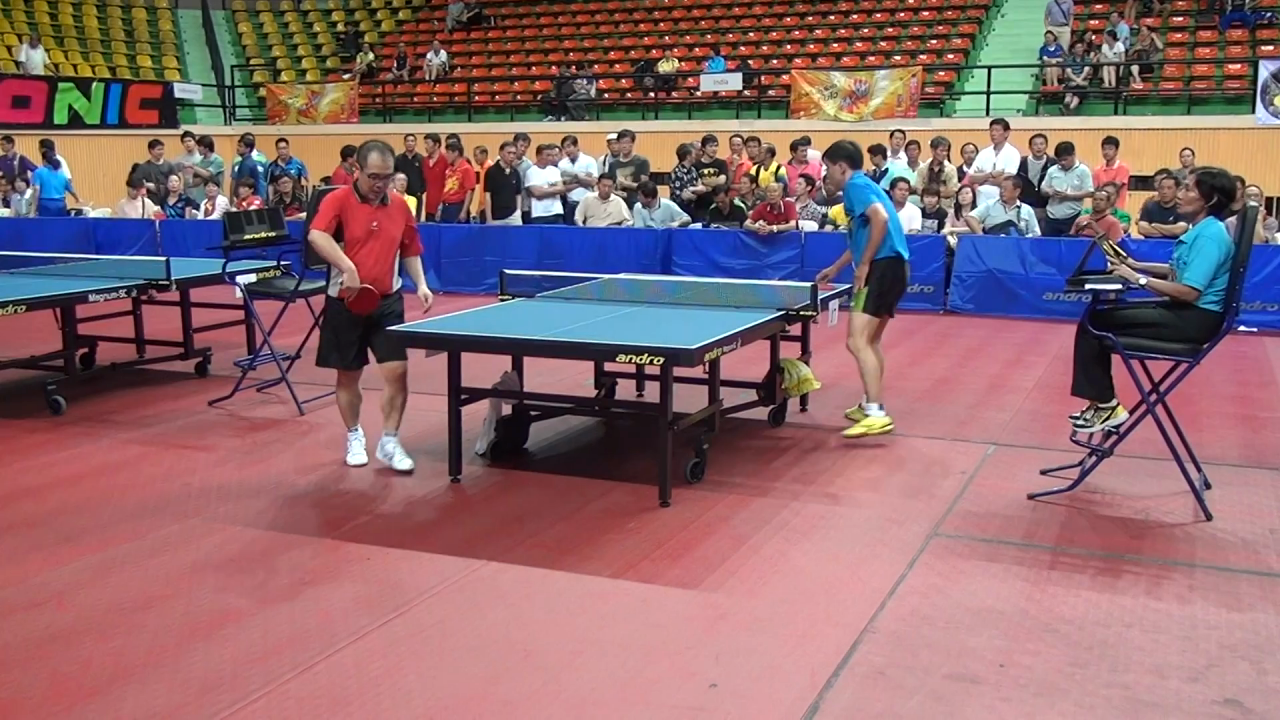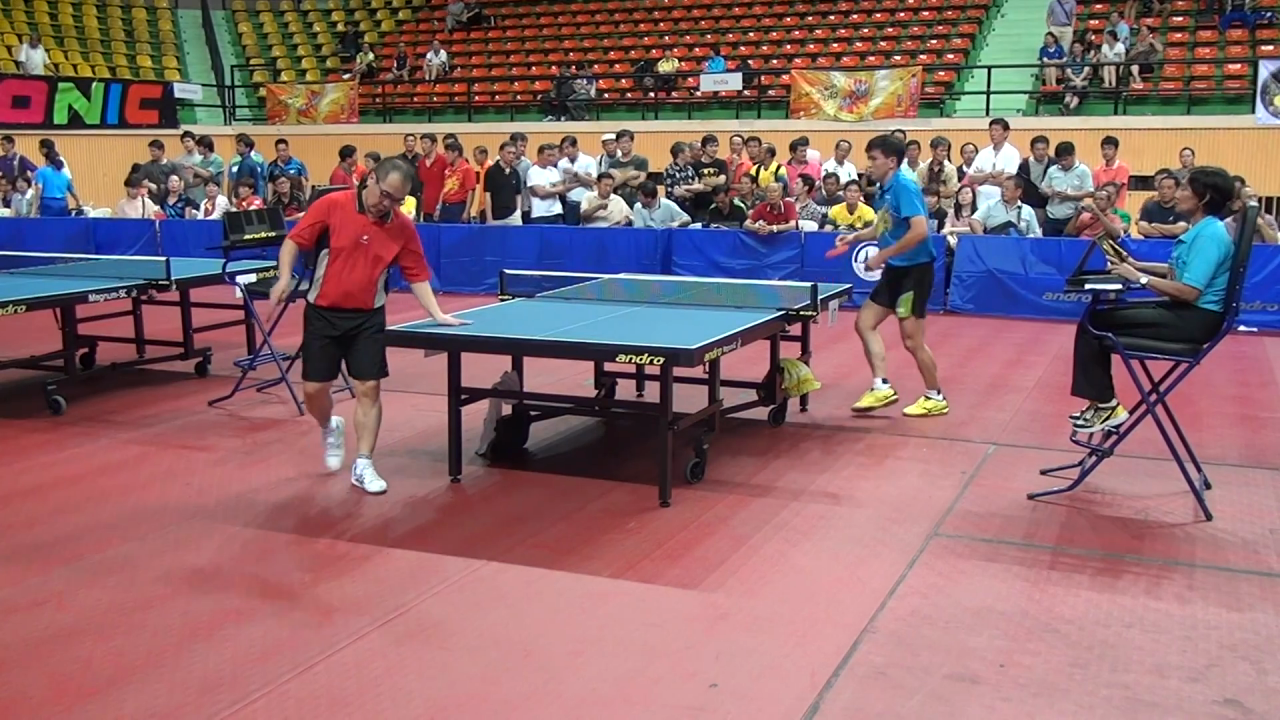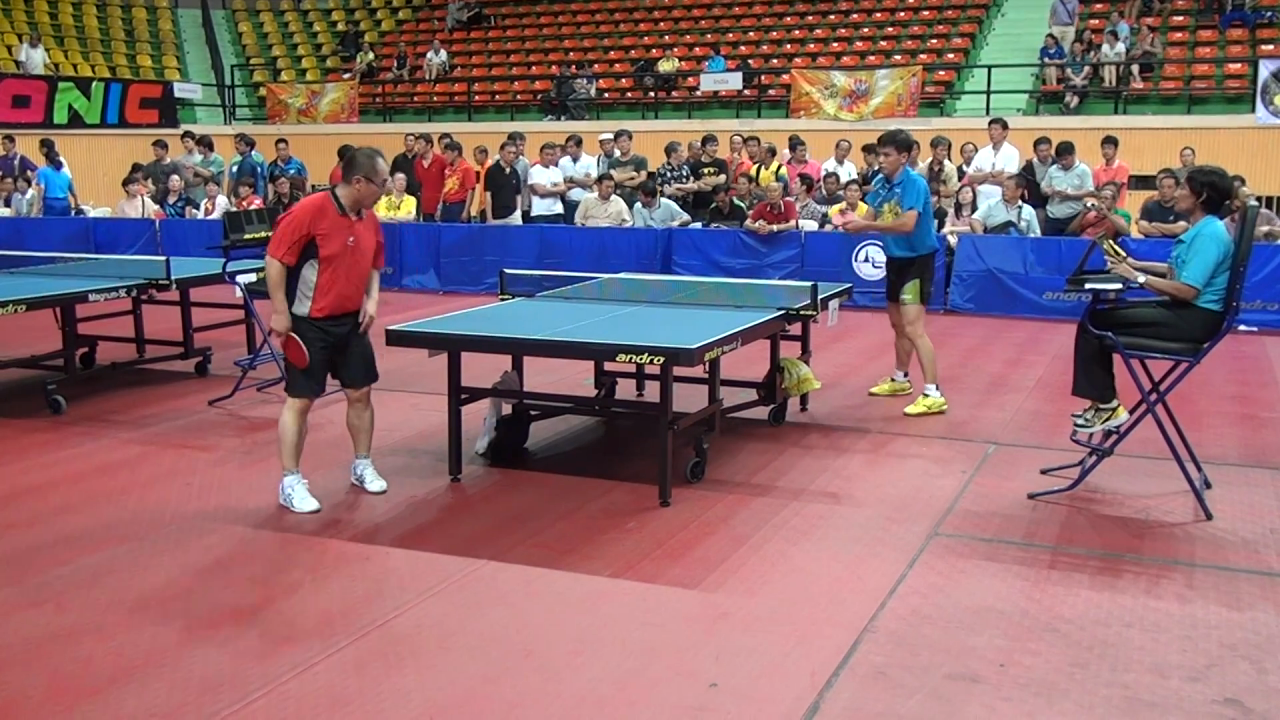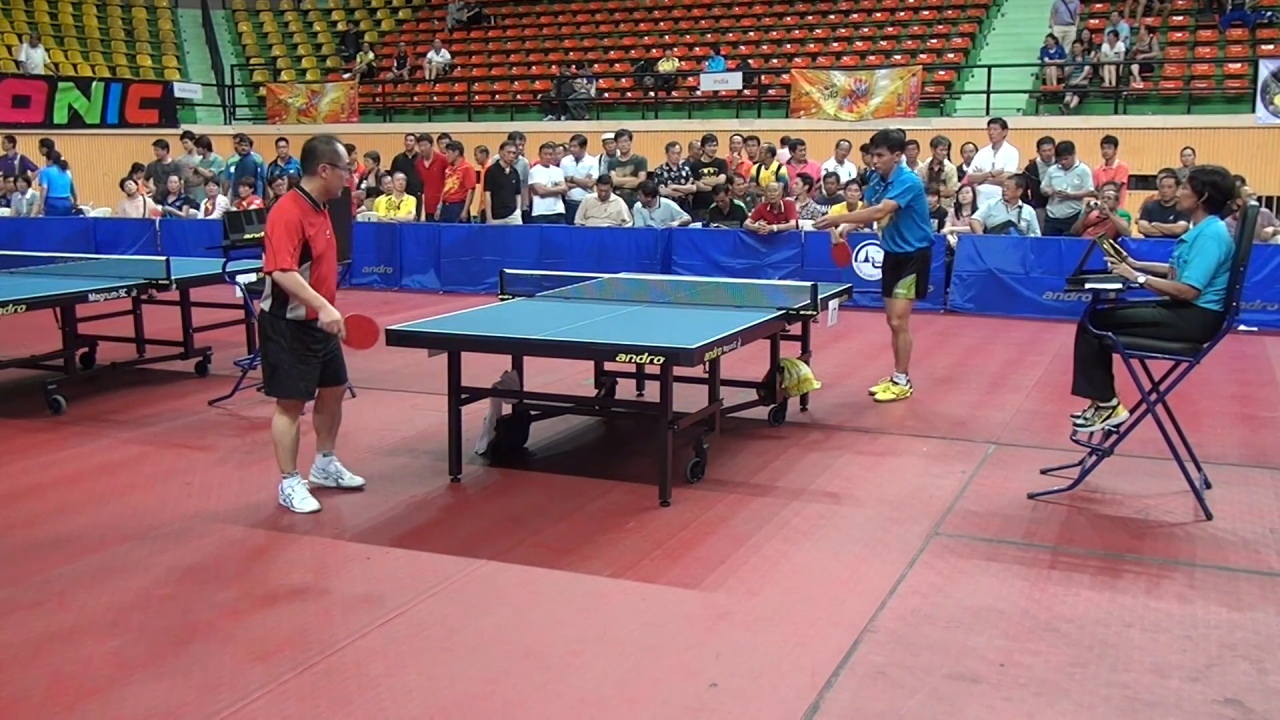
dt=0.4s
person 1, frame 1
left shoulder: (399, 206)
right shoulder: (337, 201)
left elbow: (410, 250)
right elbow: (316, 236)
left wrist: (420, 284)
right wrist: (347, 267)
left hip: (388, 301)
right hip: (345, 302)
left knee: (396, 372)
right knee: (348, 375)
left ankle: (390, 442)
right ankle: (355, 436)
person 1, frame 2
left shoulder: (403, 227)
right shoulder: (331, 205)
left elbow: (417, 275)
right elbow: (293, 241)
left wrist: (436, 313)
right wrist: (284, 278)
left hip: (367, 317)
right hip: (323, 312)
left knee: (368, 389)
right knee: (315, 388)
left ankle: (363, 465)
right ankle: (331, 429)
person 1, frame 3
left shoulder: (370, 220)
right shoulder: (309, 211)
left elbow: (374, 266)
right elbow: (275, 260)
left wrist: (372, 300)
right wrist: (280, 311)
left hip: (351, 322)
right hip: (307, 323)
left knee: (360, 394)
right knee: (299, 402)
left ankle: (362, 466)
right ankle: (291, 482)
person 1, frame 4
left shoulder: (320, 206)
right shoulder: (288, 212)
right elbow: (282, 273)
left wrist: (326, 308)
right wrist: (323, 308)
left hip: (320, 320)
right hip: (290, 324)
left knee: (334, 389)
right knee: (290, 404)
left ankle: (325, 465)
right ankle: (290, 483)
person 2, frame 1
left shoulder: (855, 186)
right shoulder: (867, 186)
left elbow: (881, 219)
left wrist: (863, 265)
right wrist: (835, 268)
left hip: (882, 266)
right hip: (896, 266)
left knee: (857, 341)
right knee: (871, 340)
left ankle: (876, 414)
right ankle: (870, 406)
person 2, frame 2
left shoulder: (904, 187)
right shoulder: (884, 190)
left elbow: (919, 232)
left wrist: (883, 255)
right wrist: (855, 237)
left hip: (914, 269)
right hip: (894, 269)
left knee: (911, 340)
right knee: (864, 324)
left ankle: (935, 397)
right ankle: (881, 388)
person 2, frame 3
left shoulder: (915, 183)
right shoulder: (880, 183)
left elbow: (907, 224)
right elbow: (872, 217)
left wrist: (866, 226)
right wrist: (855, 220)
left hip: (917, 261)
right hip: (895, 260)
left knee: (913, 329)
right knee: (898, 325)
left ankle: (933, 395)
right ankle: (900, 379)
person 2, frame 4
left shoulder: (908, 181)
right shoulder: (878, 180)
left elbow: (880, 212)
right elbow: (867, 211)
left wrist: (838, 218)
right wrist: (845, 229)
left hip: (913, 256)
right hip: (893, 254)
left knee: (898, 321)
right knee: (894, 321)
left ankle: (902, 382)
right ankle: (898, 377)
person 3, frame 1
left shoulder: (1210, 236)
right shoulder: (1201, 231)
left elbow: (1189, 291)
left wrist: (1138, 278)
right wrist: (1137, 265)
left hip: (1193, 319)
right hip: (1181, 312)
left knee: (1094, 322)
right knee: (1097, 317)
left ankle: (1106, 405)
right ankle: (1103, 402)
person 3, frame 2
left shoulder: (1210, 235)
right shoulder: (1201, 230)
left elbow: (1189, 291)
left wrist: (1139, 277)
right wrist: (1136, 264)
left hip: (1193, 319)
right hip: (1182, 312)
left knee: (1094, 323)
right knee: (1097, 317)
left ankle: (1106, 405)
right ankle: (1103, 401)
person 3, frame 3
left shoulder: (1209, 235)
right shoulder: (1201, 230)
left elbow: (1187, 290)
left wrist: (1137, 277)
right wrist: (1136, 264)
left hip: (1193, 318)
right hip: (1182, 311)
left knee: (1094, 322)
right knee: (1098, 317)
left ankle: (1107, 405)
right ankle: (1105, 402)
person 3, frame 4
left shoulder: (1211, 235)
right shoulder: (1202, 230)
left elbow: (1188, 290)
left wrist: (1138, 277)
right wrist: (1137, 265)
left hip: (1194, 319)
right hip: (1182, 311)
left knee: (1094, 322)
right knee: (1098, 316)
left ankle: (1107, 404)
right ankle: (1105, 401)
